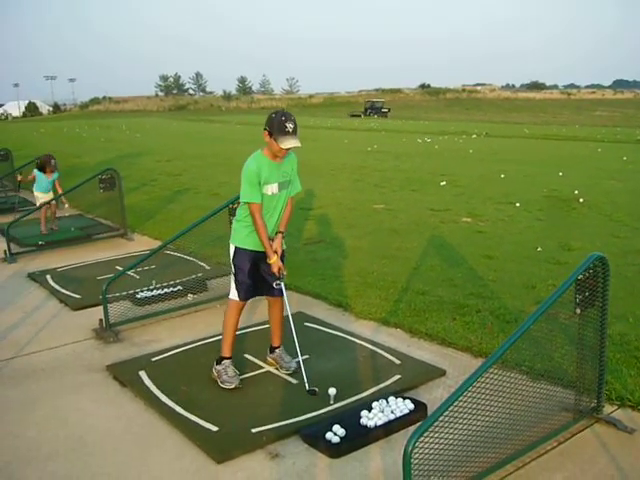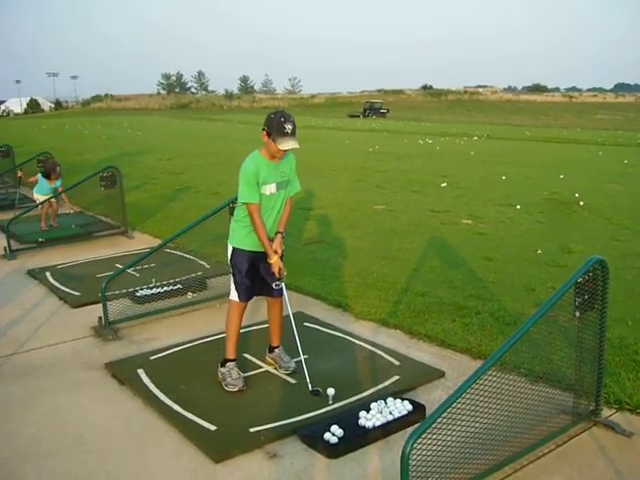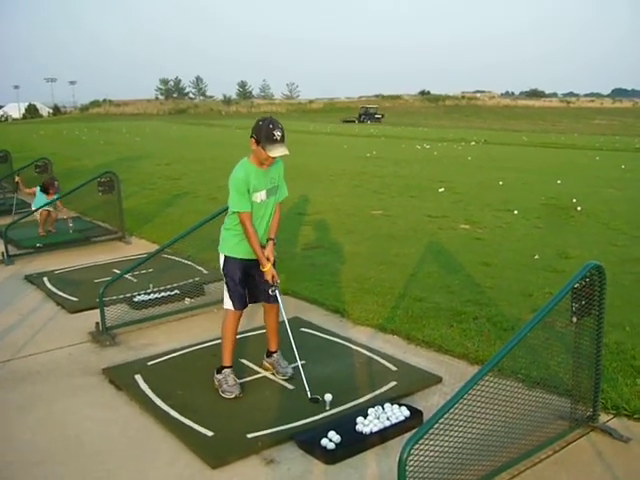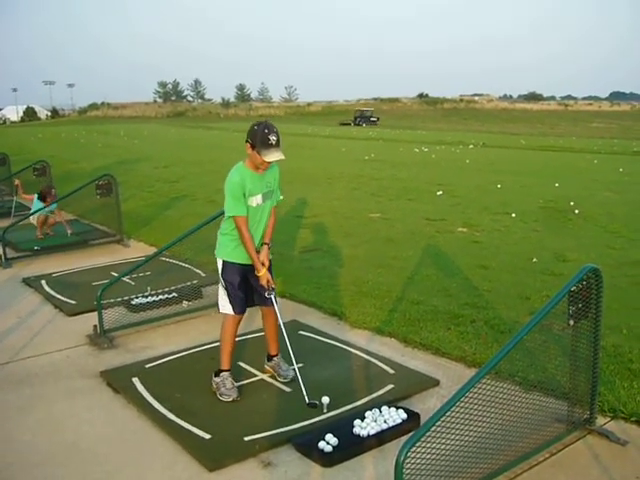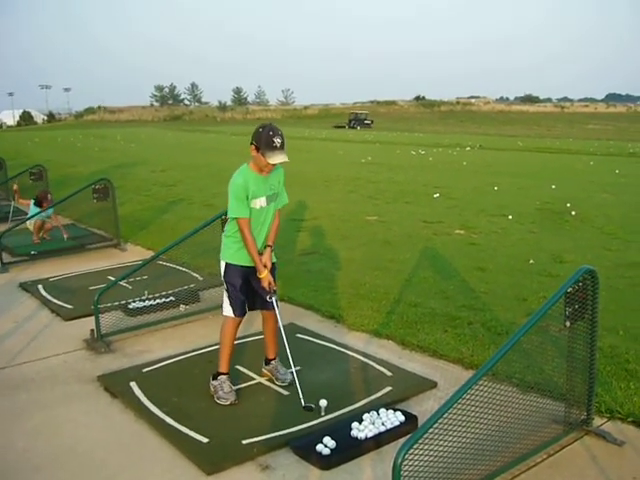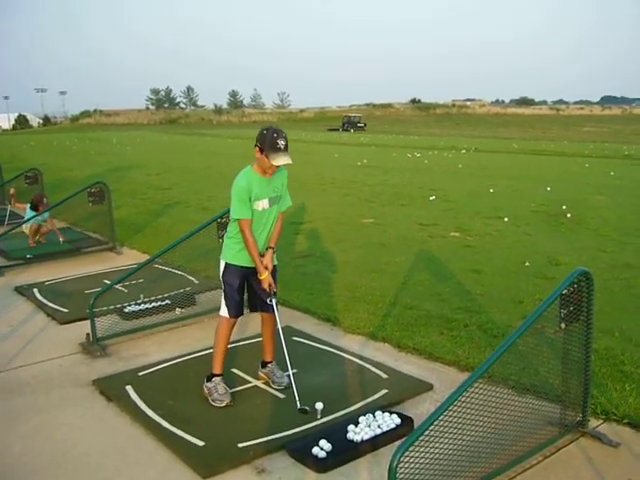
dt=0.2s
person 1, frame 1
left shoulder: (291, 160)
right shoulder: (253, 166)
right elbow: (256, 215)
left wrist: (280, 236)
right wrist: (270, 254)
left hip: (273, 241)
right hip: (247, 243)
left knee: (276, 295)
right knee: (239, 298)
left ankle: (275, 350)
right ankle: (224, 361)
person 1, frame 2
left shoulder: (289, 160)
right shoulder: (251, 167)
right elbow: (255, 215)
left wrist: (279, 237)
right wrist: (271, 254)
left hip: (272, 241)
right hip: (245, 243)
left knee: (276, 295)
right knee: (240, 300)
left ankle: (275, 350)
right ankle: (228, 364)
person 1, frame 3
left shoulder: (278, 166)
right shoulder: (241, 174)
right elbow: (246, 223)
left wrist: (270, 244)
right wrist: (263, 262)
left hip: (263, 248)
right hip: (236, 251)
left knee: (271, 301)
right knee: (235, 308)
left ankle: (273, 355)
right ankle: (225, 371)
person 1, frame 4
left shoulder: (273, 170)
right shoulder: (236, 179)
right elbow: (242, 228)
left wrist: (266, 248)
right wrist: (259, 268)
left hip: (260, 252)
right hip: (234, 256)
left knee: (269, 306)
right knee: (234, 313)
left ankle: (273, 359)
right ankle: (223, 374)
person 1, frame 5
left shoulder: (278, 173)
right shoulder: (240, 181)
right elbow: (244, 229)
left wrist: (269, 251)
right wrist: (260, 268)
left hip: (264, 255)
right hip: (237, 258)
left knee: (270, 309)
right knee: (234, 315)
left ankle: (271, 362)
right ankle: (221, 377)
person 1, frame 6
left shoulder: (281, 175)
right shoulder: (243, 182)
right elbow: (246, 231)
left wrist: (271, 252)
right wrist: (261, 270)
left hip: (265, 257)
right hip: (237, 259)
left knee: (269, 311)
right knee: (229, 315)
left ankle: (267, 365)
right ankle: (214, 378)
